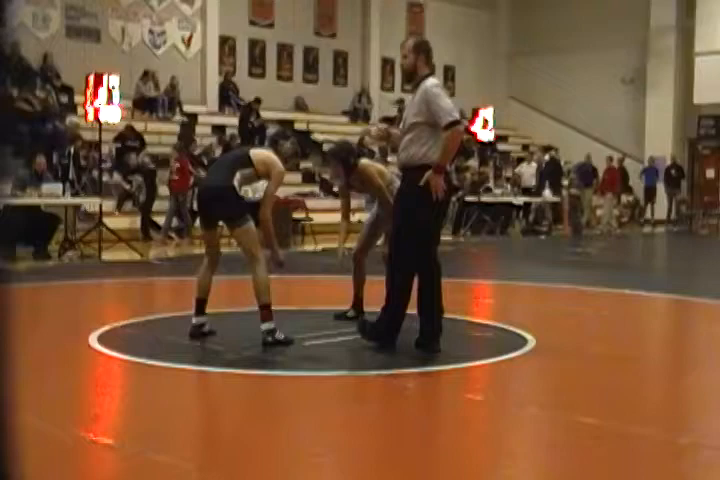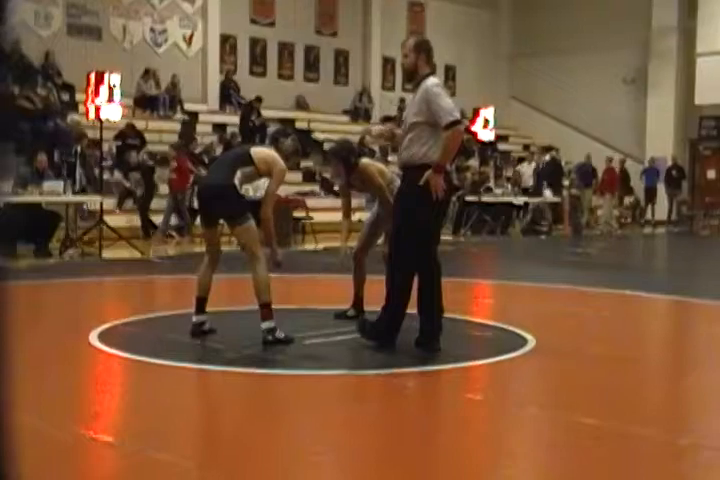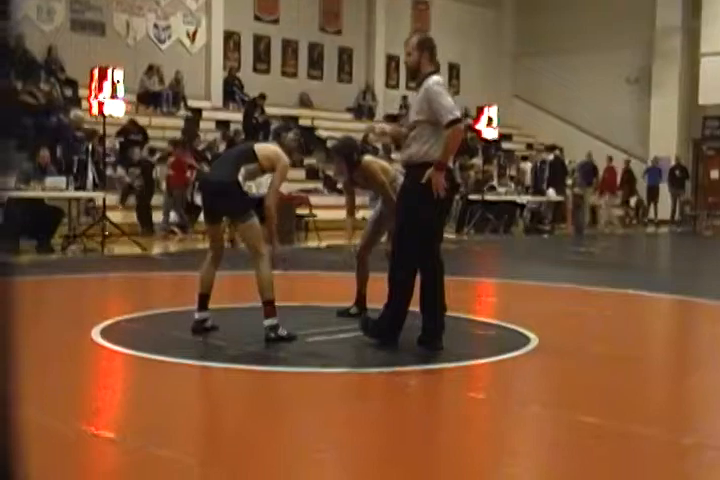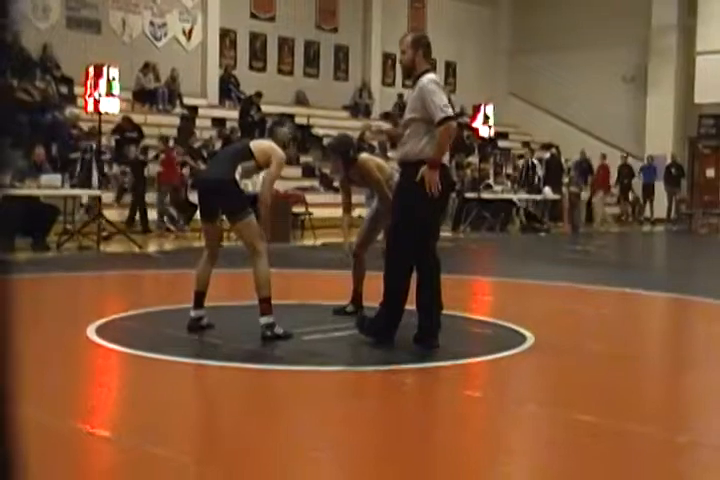
dt=0.1s
person 1, frame 1
left shoulder: (430, 89)
right shoulder: (419, 91)
left elbow: (456, 129)
left wrist: (438, 170)
right wrist: (390, 135)
left hip: (424, 181)
right hip: (416, 180)
left knee: (403, 258)
right knee: (424, 258)
left ankle: (386, 329)
right ankle: (429, 334)
person 1, frame 2
left shoulder: (431, 88)
right shoulder: (420, 90)
left elbow: (456, 128)
left wrist: (439, 169)
right wrist: (393, 134)
left hip: (424, 180)
right hip: (417, 179)
left knee: (403, 257)
right knee: (424, 258)
left ankle: (387, 329)
right ankle: (429, 334)
person 1, frame 3
left shoulder: (433, 86)
right shoulder: (425, 88)
left elbow: (457, 127)
left wrist: (439, 167)
right wrist: (398, 133)
left hip: (426, 178)
right hip: (423, 178)
left knee: (405, 255)
right knee: (427, 256)
left ankle: (389, 326)
right ankle: (432, 332)
person 1, frame 4
left shoulder: (427, 84)
right shoulder: (420, 85)
left elbow: (449, 125)
left wrist: (433, 165)
right wrist: (397, 133)
left hip: (421, 176)
right hip: (419, 175)
left knee: (400, 253)
right knee: (424, 254)
left ankle: (385, 325)
right ankle: (428, 330)
person 2, frame 1
left shoulder: (254, 152)
right shoulder: (277, 166)
right elbow: (264, 212)
left wrist: (242, 235)
right wrist: (275, 249)
left hip: (204, 189)
right hip: (224, 191)
left knee: (211, 257)
right knee: (256, 258)
left ankle: (198, 323)
right ankle: (269, 330)
person 2, frame 2
left shoulder: (254, 151)
right shoulder: (279, 164)
right elbow: (265, 211)
left wrist: (243, 236)
right wrist: (274, 248)
left hip: (205, 187)
right hip: (224, 189)
left knee: (211, 255)
right knee: (257, 256)
left ankle: (198, 321)
right ankle: (269, 329)
person 2, frame 3
left shoulder: (258, 147)
right shoulder: (282, 158)
right elbow: (269, 203)
left wrist: (232, 229)
right wrist: (274, 240)
left hip: (208, 182)
right hip: (228, 185)
left knee: (215, 252)
right knee: (261, 253)
left ankle: (201, 317)
right ankle: (271, 326)
person 2, frame 4
left shoulder: (254, 144)
right shoulder: (278, 154)
right elbow: (264, 194)
left wrist: (220, 222)
right wrist: (265, 230)
left hip: (204, 180)
right hip: (224, 183)
left knee: (211, 250)
right knee: (258, 250)
left ankle: (196, 315)
right ankle: (268, 324)
person 3, frame 1
left shoulder: (365, 169)
right shoulder: (344, 183)
left elbow: (388, 200)
right elbow: (345, 217)
left wrist: (391, 236)
right wrist: (341, 244)
right hip: (382, 205)
right knee: (358, 255)
right ankle: (357, 307)
person 3, frame 2
left shoulder: (366, 168)
right shoulder: (345, 182)
left elbow: (388, 199)
right elbow: (346, 215)
left wrist: (392, 234)
right wrist: (343, 242)
right hip: (382, 205)
right knee: (359, 254)
right ankle: (357, 306)
person 3, frame 3
left shoulder: (369, 166)
right shoulder: (348, 179)
left elbow: (392, 198)
right elbow: (350, 213)
left wrist: (394, 233)
right wrist: (349, 240)
right hip: (385, 202)
right knee: (362, 252)
right ankle: (360, 303)
person 3, frame 4
left shoulder: (365, 163)
right shoulder: (345, 177)
left elbow: (387, 196)
right elbow: (346, 210)
right wrist: (346, 238)
right hip: (382, 200)
right knee: (358, 250)
right ankle: (356, 302)
